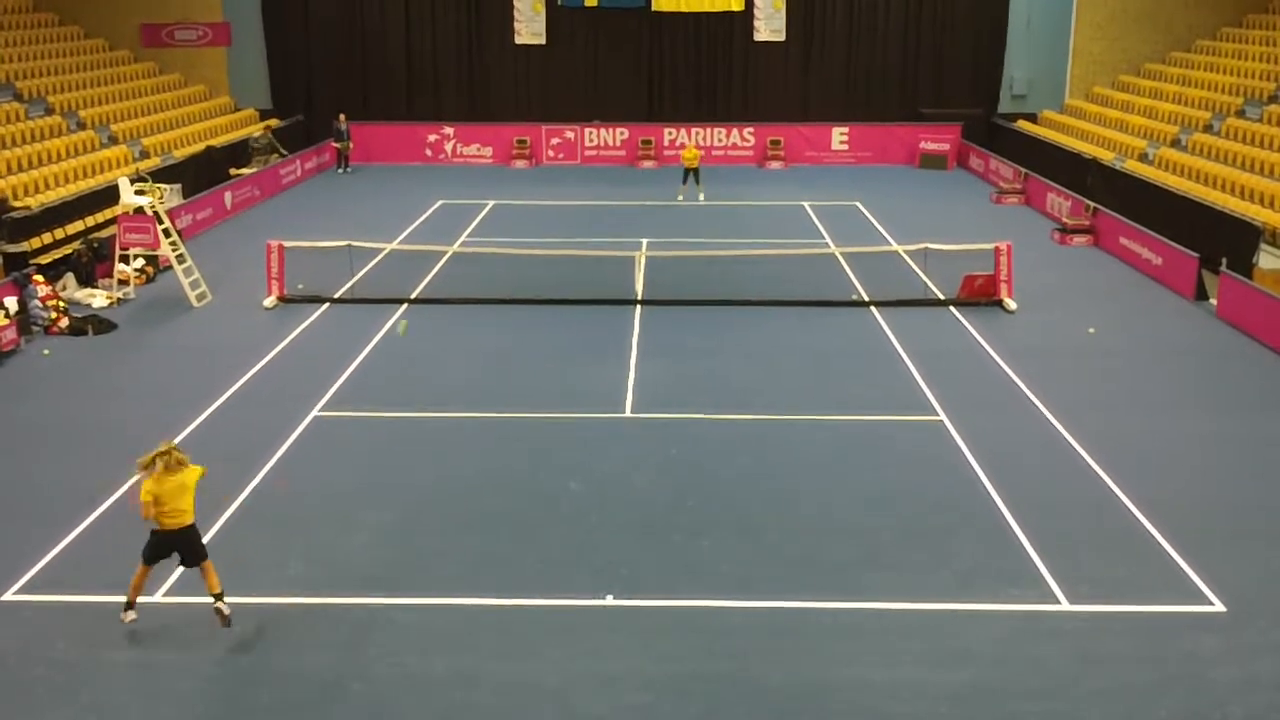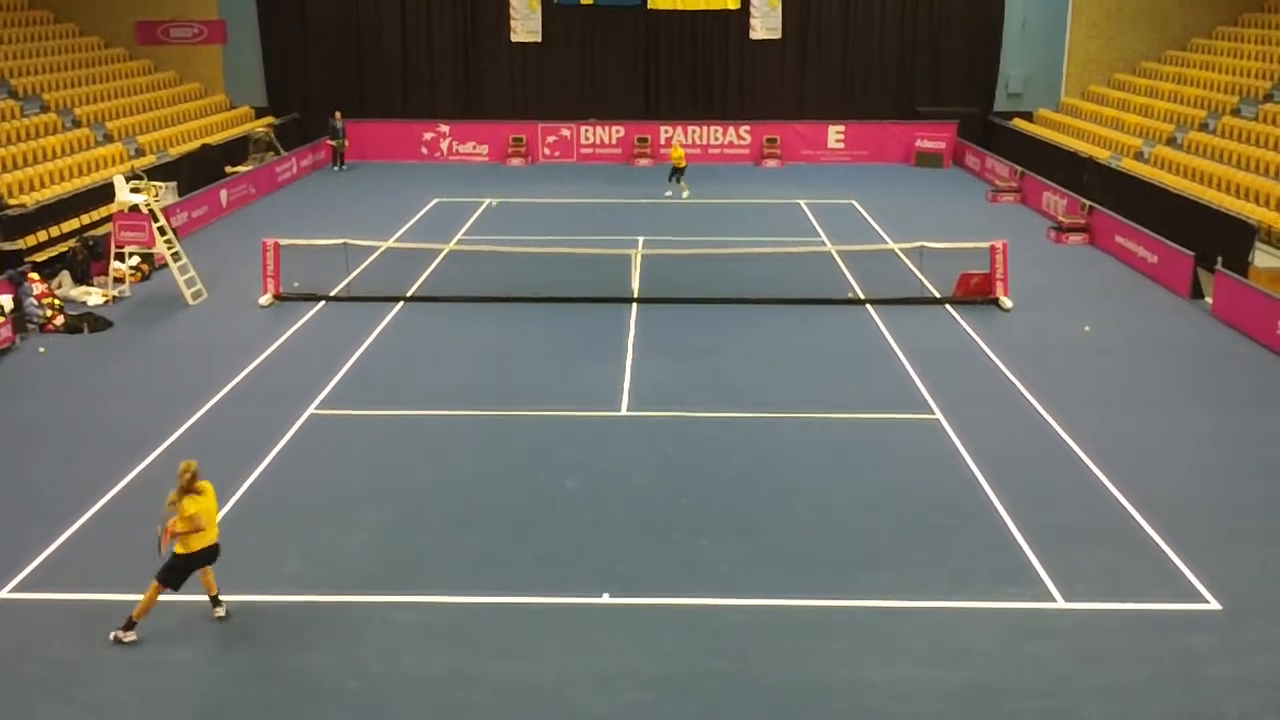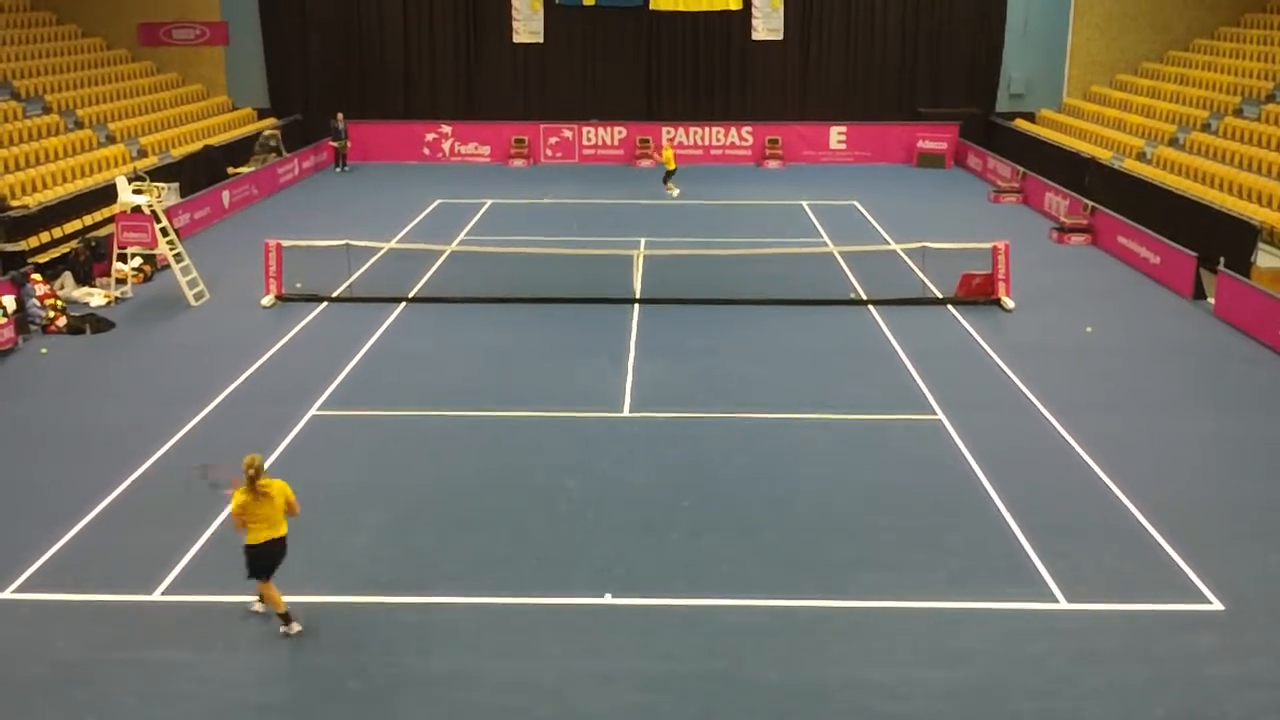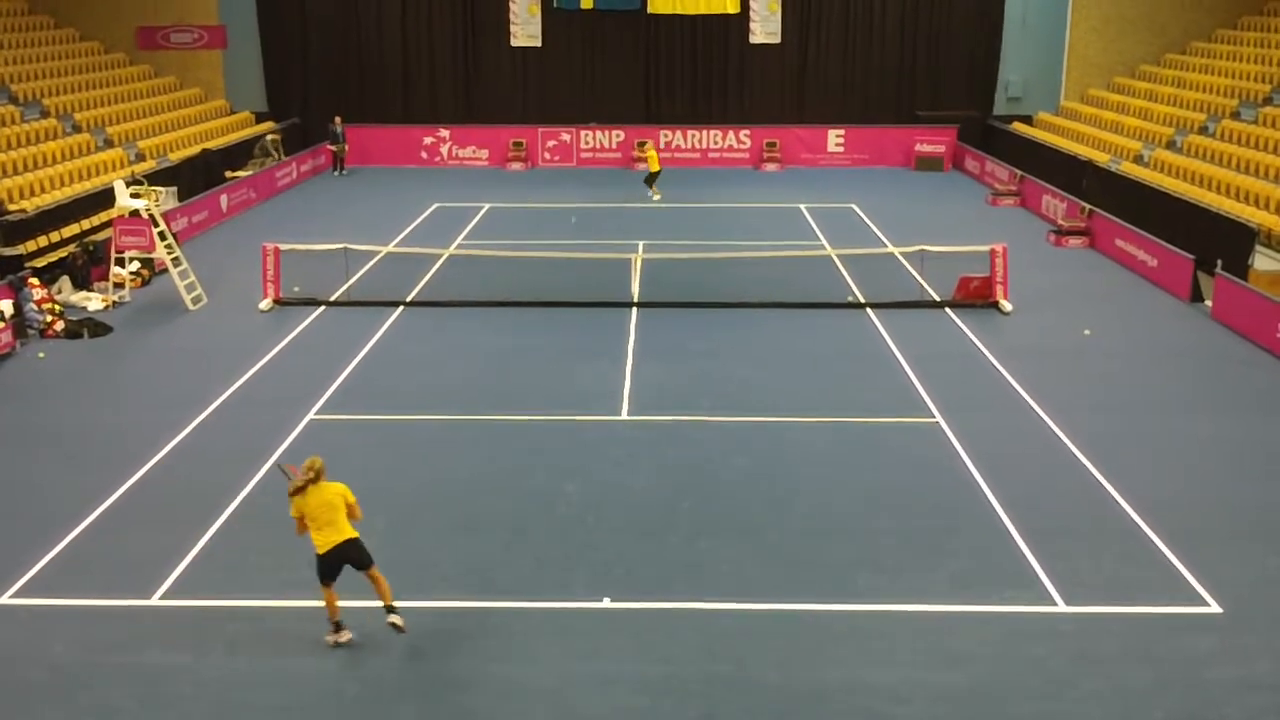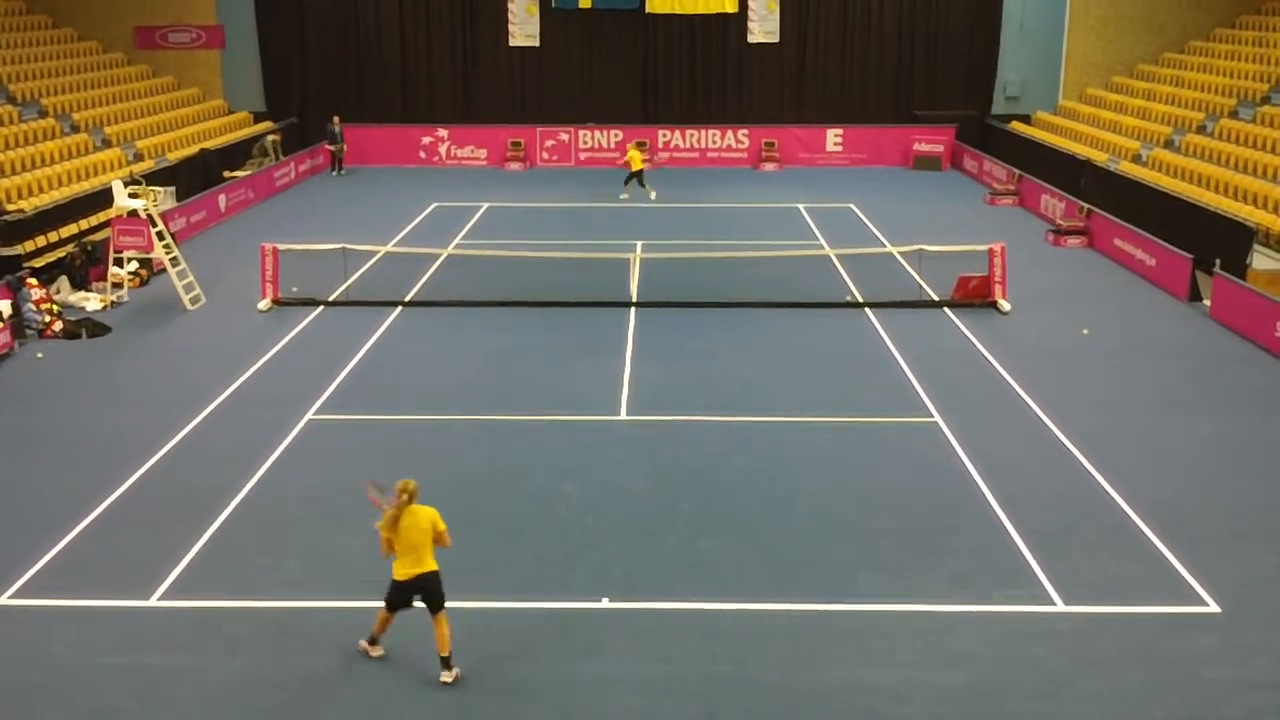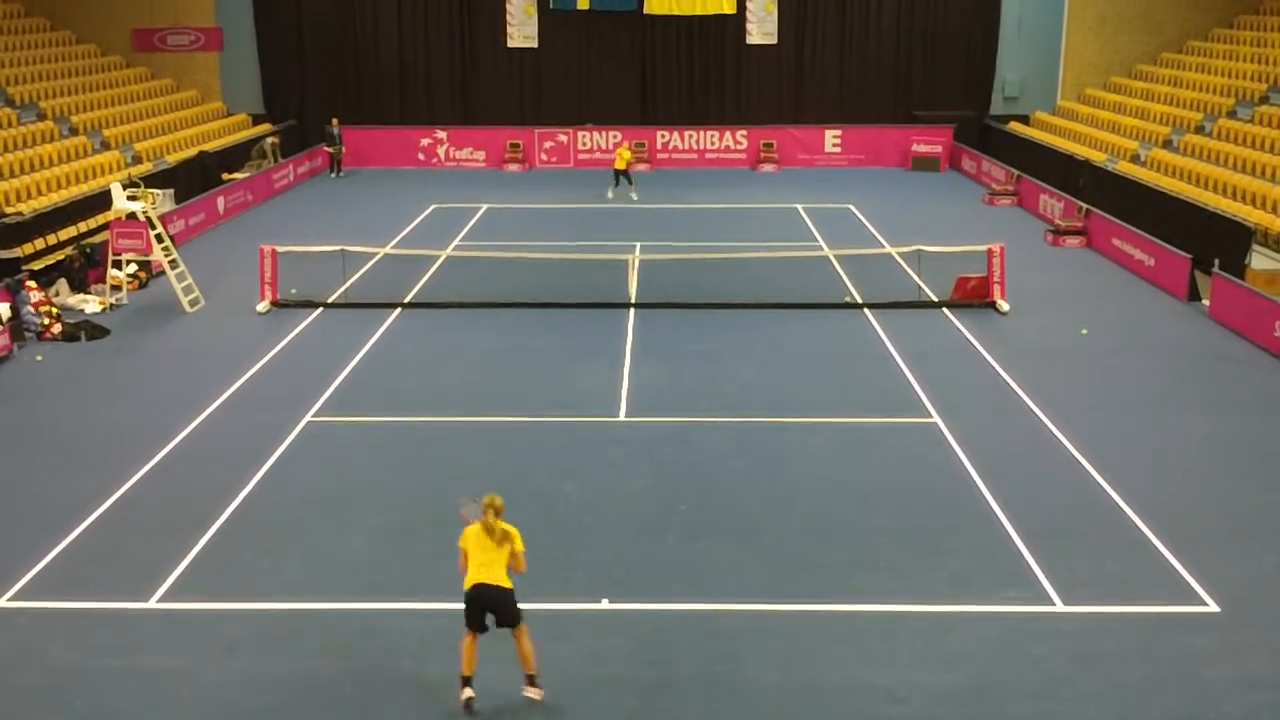
dt=0.3s
person 1, frame 1
left shoulder: (150, 482)
right shoulder: (190, 472)
left elbow: (147, 516)
right elbow: (202, 471)
left wrist: (146, 507)
right wrist: (186, 462)
left hip: (164, 533)
right hip: (187, 530)
left knee: (144, 568)
right knee: (206, 567)
left ankle: (130, 609)
right ankle: (219, 602)
person 1, frame 2
left shoulder: (186, 500)
right shoulder: (207, 487)
left elbow: (201, 525)
left wrist: (178, 531)
right wrist: (177, 519)
left hip: (191, 553)
right hip: (212, 548)
left knee: (156, 588)
right knee: (204, 568)
left ankle: (127, 630)
right ankle: (218, 605)
person 1, frame 3
left shoulder: (240, 496)
right shoulder: (280, 486)
left elbow: (239, 526)
right elbow: (295, 511)
left hip: (256, 545)
right hip: (279, 540)
left knee: (264, 581)
left ankle: (289, 622)
right ankle: (261, 601)
person 1, frame 4
left shoulder: (299, 499)
right shoulder: (340, 489)
left elbow: (300, 530)
right elbow: (357, 515)
left hip: (326, 551)
right hip: (349, 542)
left knee: (327, 587)
right knee: (375, 575)
left ankle: (338, 631)
right ankle: (392, 613)
person 1, frame 5
left shoulder: (390, 520)
right shoulder: (430, 513)
left elbow: (387, 551)
right elbow: (446, 543)
left hip: (403, 577)
right hip: (429, 574)
left knee: (388, 611)
right knee: (439, 618)
left ankle: (372, 644)
right ankle: (447, 669)
person 1, frame 6
left shoulder: (469, 531)
right shoulder: (510, 532)
left elbow: (463, 568)
right elbow: (521, 568)
left hip: (475, 591)
right hip: (500, 589)
left knee: (471, 635)
right knee: (520, 631)
left ankle: (467, 688)
right ankle: (531, 685)
